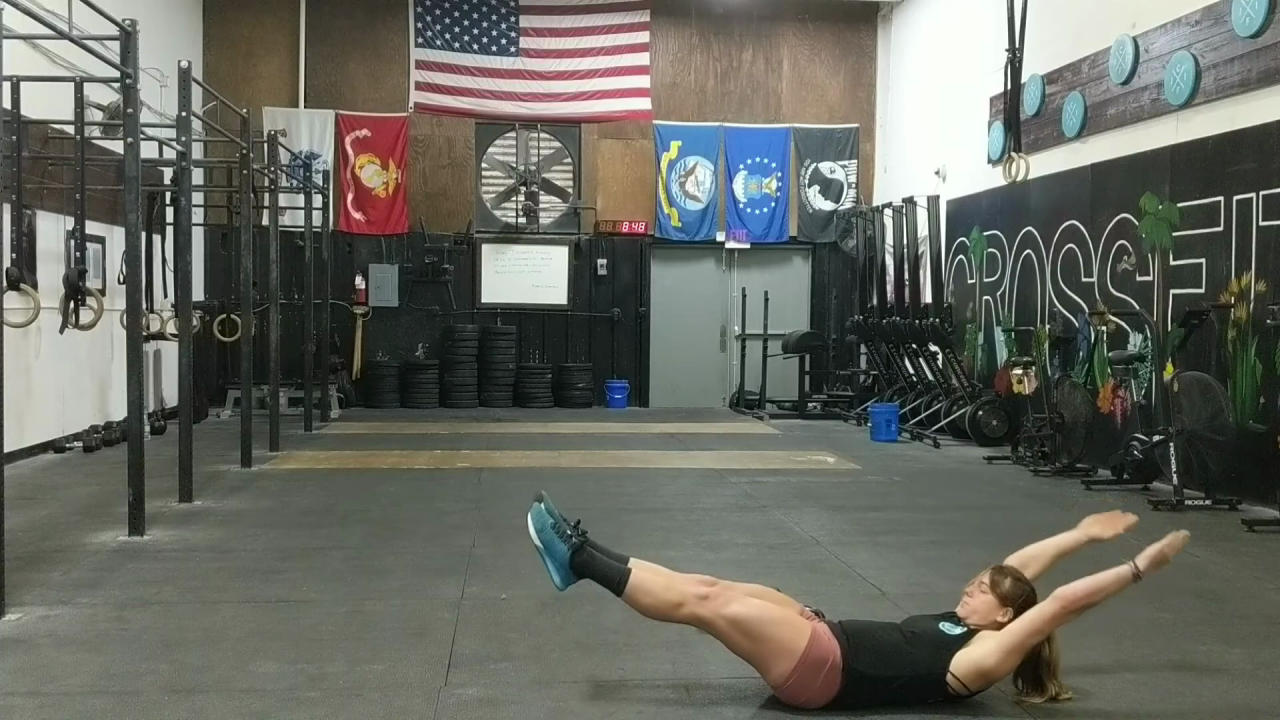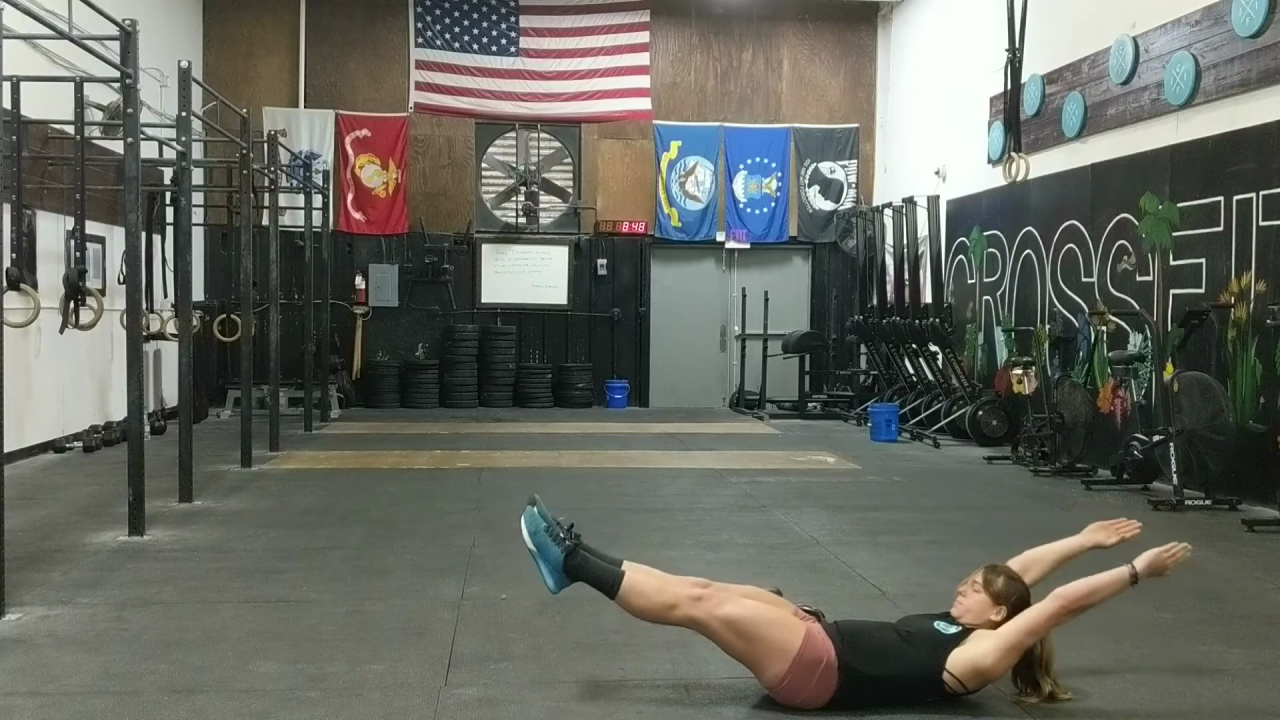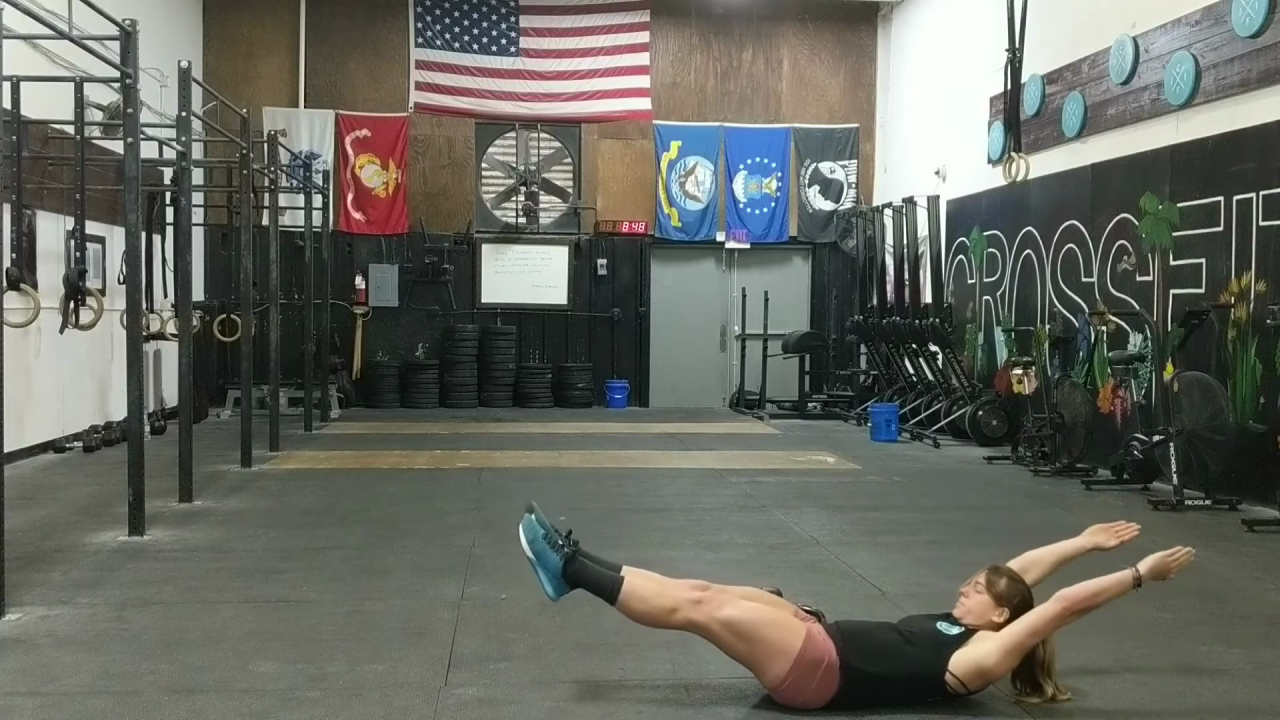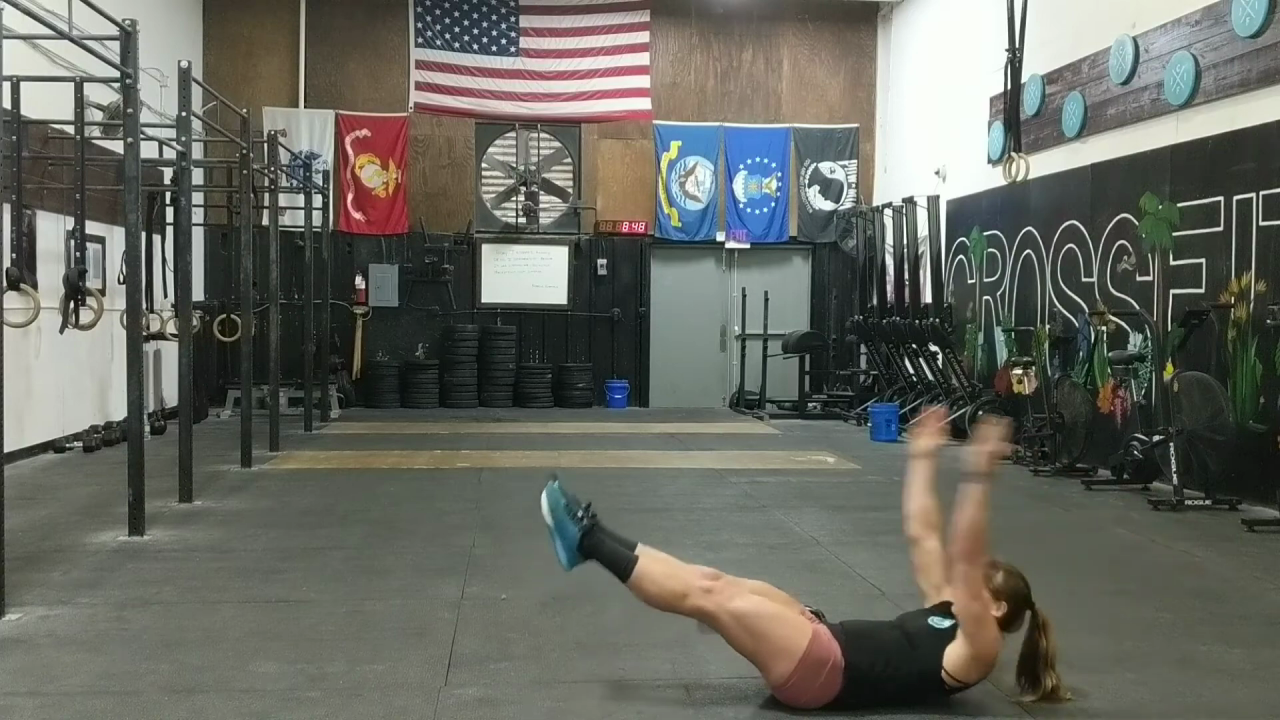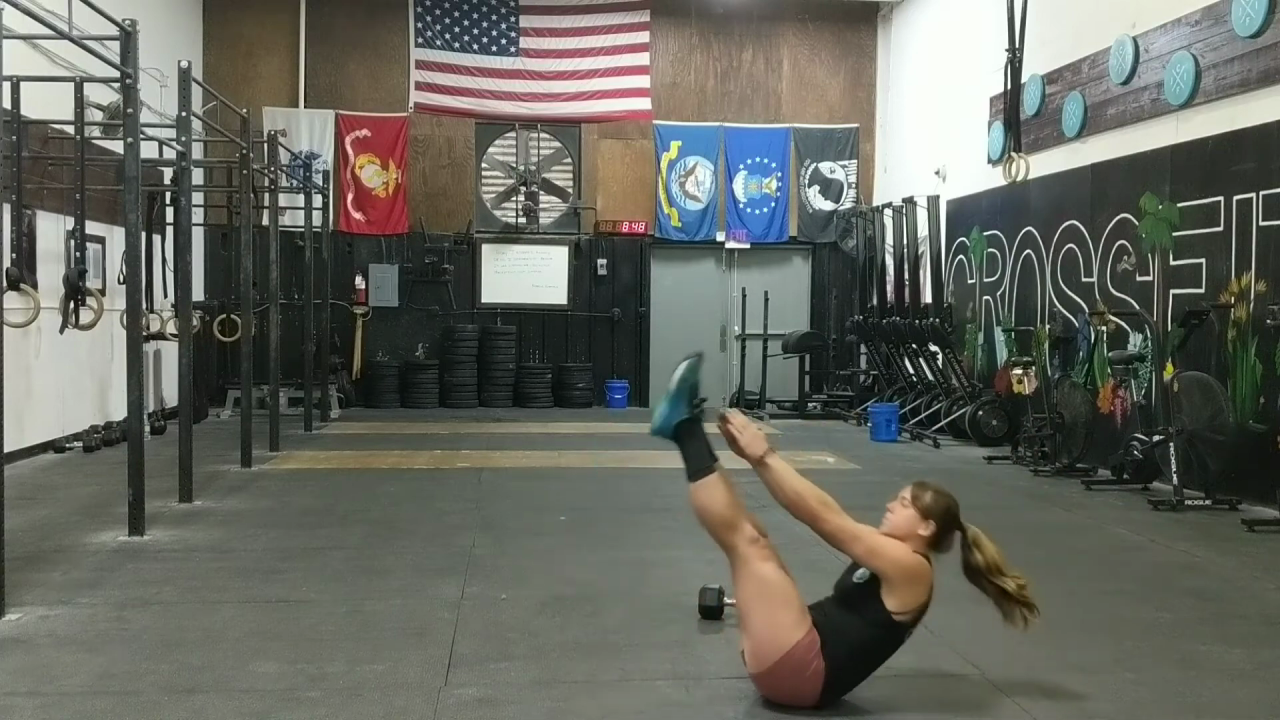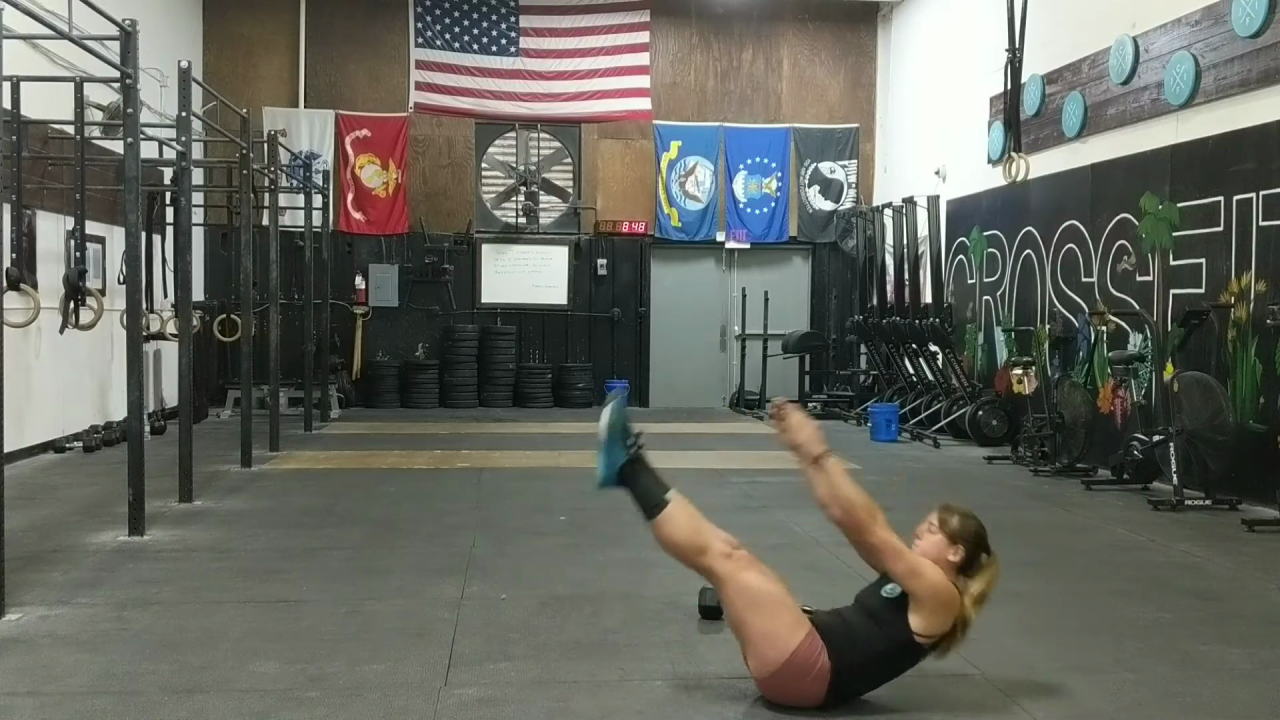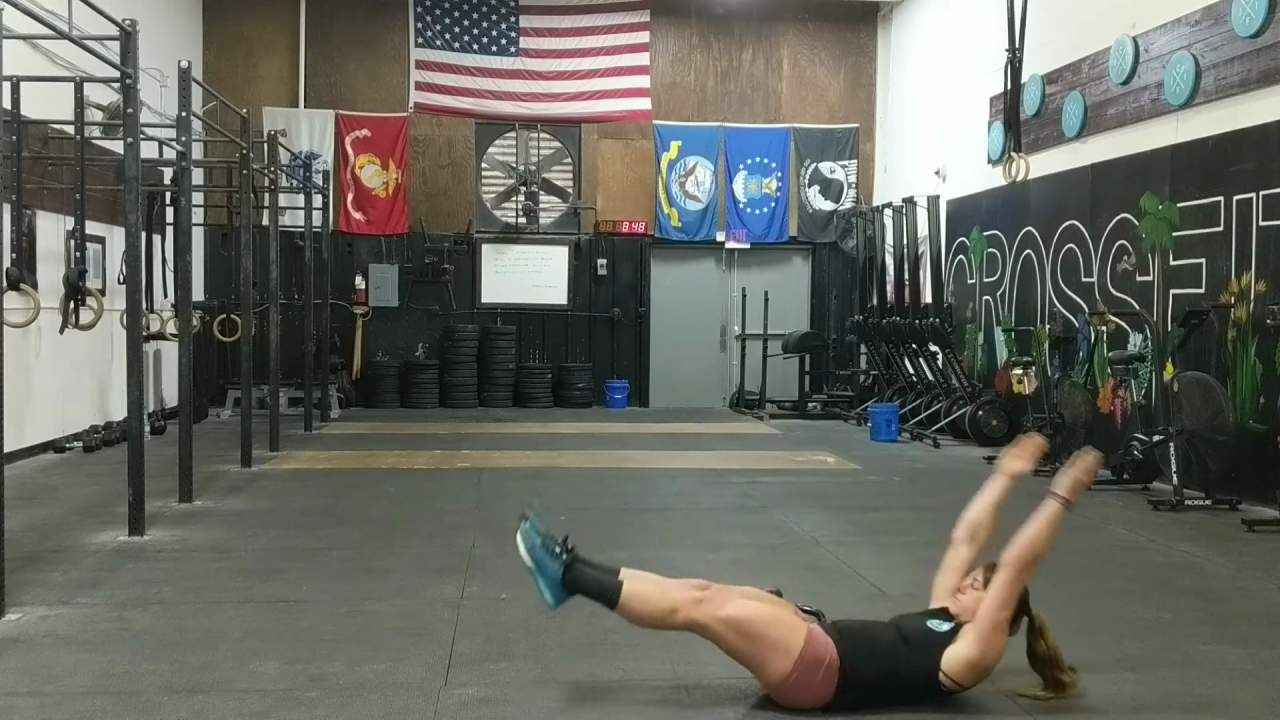
dt=0.3s
person 1, frame 1
left shoulder: (988, 655)
right shoulder: (965, 629)
left elbow: (1059, 603)
right elbow: (1012, 573)
left wrist: (1139, 566)
right wrist: (1082, 534)
left hip: (823, 669)
right hip: (825, 640)
left knee: (702, 599)
right knee: (708, 588)
left ankle: (582, 561)
right ankle: (584, 556)
person 1, frame 2
left shoulder: (985, 655)
right shoulder: (960, 628)
left elbow: (1062, 603)
right elbow: (1018, 570)
left wrist: (1138, 571)
right wrist: (1086, 540)
left hip: (819, 670)
right hip: (820, 640)
left knee: (694, 601)
right knee: (698, 588)
left ankle: (573, 562)
right ankle: (576, 559)
person 1, frame 3
left shoulder: (986, 656)
right shoulder: (964, 629)
left elbow: (1062, 604)
right elbow: (1016, 570)
left wrist: (1140, 574)
right wrist: (1083, 543)
left hip: (821, 669)
right hip: (821, 636)
left knee: (697, 605)
right knee: (700, 590)
left ankle: (575, 572)
right ankle: (577, 564)
person 1, frame 4
left shoulder: (978, 650)
right shoulder: (945, 610)
left elbow: (971, 559)
right elbow: (925, 535)
left wrist: (980, 477)
right wrist: (923, 459)
left hip: (822, 674)
right hip: (822, 648)
left knee: (707, 595)
right knee: (709, 579)
left ankle: (589, 540)
right ankle: (590, 537)
person 1, frame 5
left shoulder: (905, 567)
right shoulder: (887, 556)
left elbow: (825, 518)
right elbow: (825, 517)
left wrist: (763, 457)
right wrist: (757, 455)
left hip: (799, 673)
right hip: (791, 662)
left knee: (748, 542)
right knee: (748, 539)
left ankle: (686, 429)
person 1, frame 6
left shoulder: (939, 594)
right shoulder: (911, 576)
left elbow: (867, 527)
right elbow: (845, 516)
left wrist: (819, 456)
right wrist: (804, 452)
left hip: (808, 674)
right hip: (808, 656)
left knee: (721, 556)
right knee: (725, 550)
left ankle: (629, 466)
right ankle: (629, 465)
person 1, frame 7
left shoulder: (977, 651)
right shoulder: (948, 615)
left elbow: (1013, 569)
right elbow: (964, 542)
left wrist: (1060, 497)
right wrist: (1006, 477)
left hip: (820, 673)
right hip: (820, 644)
left knee: (695, 606)
right knee: (702, 590)
left ankle: (573, 576)
right ankle: (574, 570)
